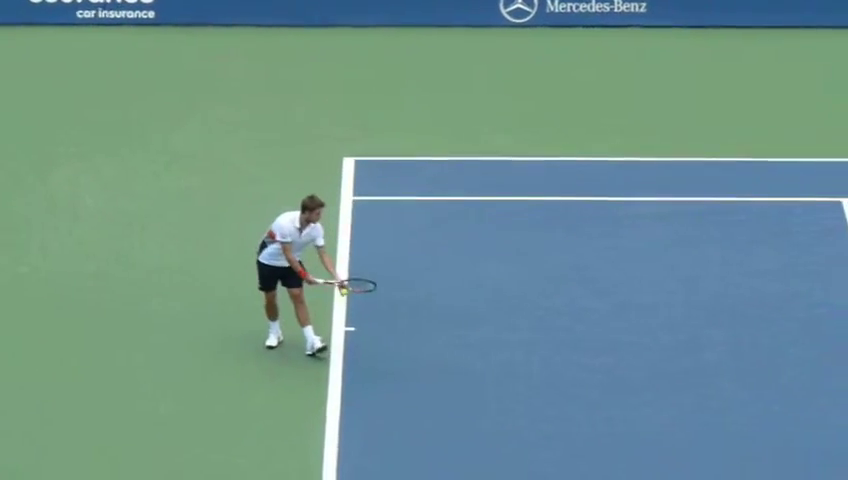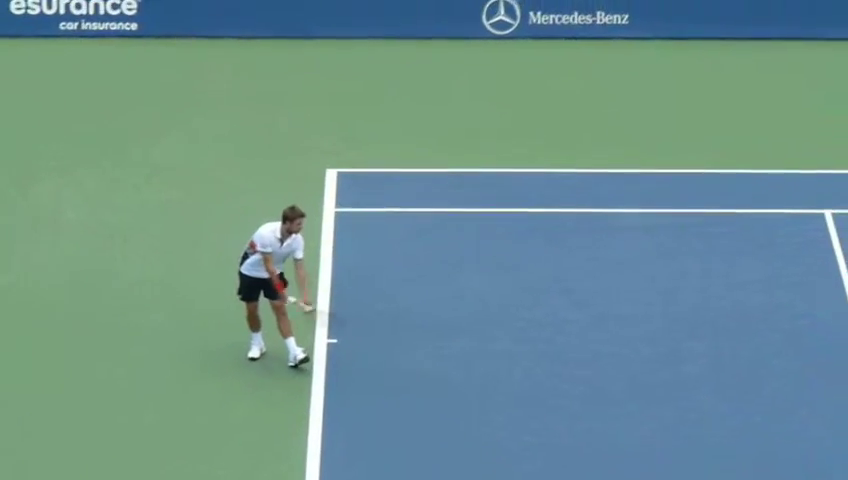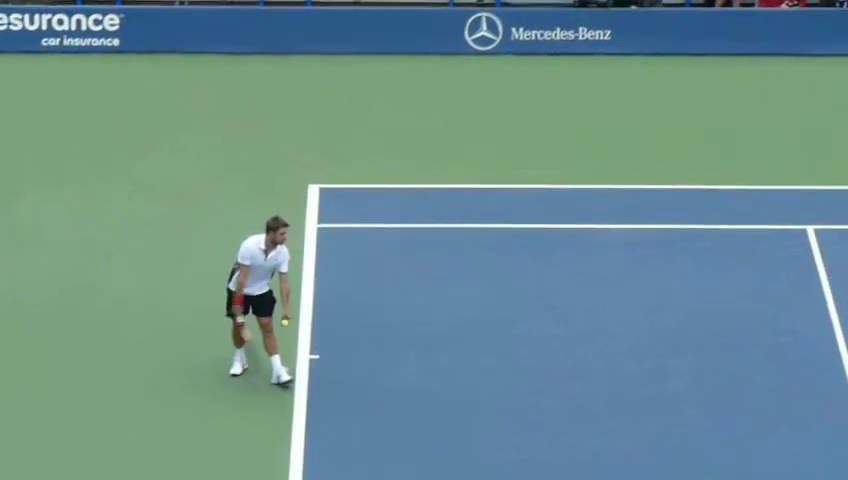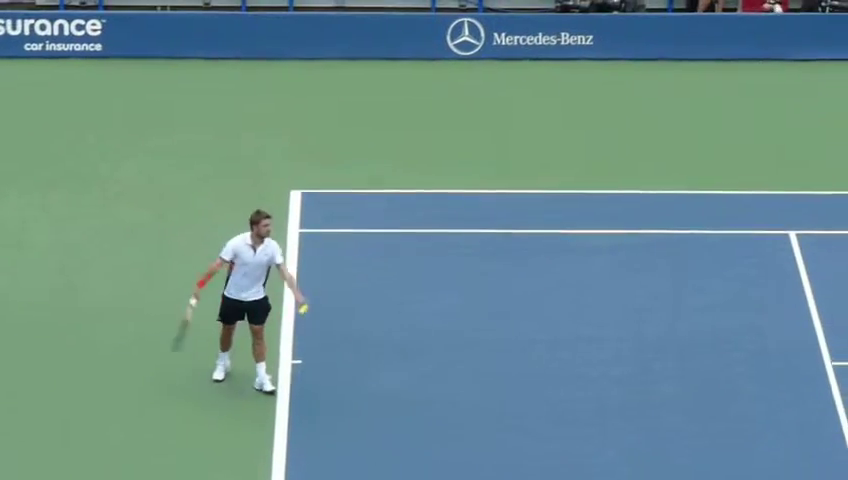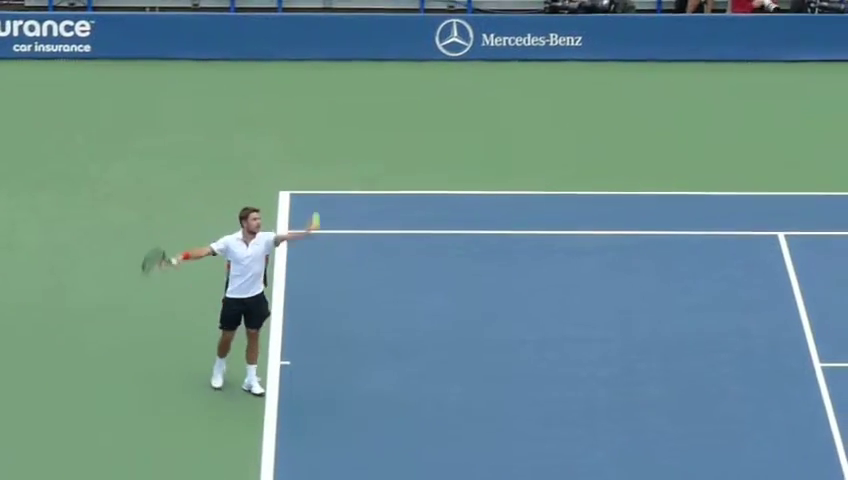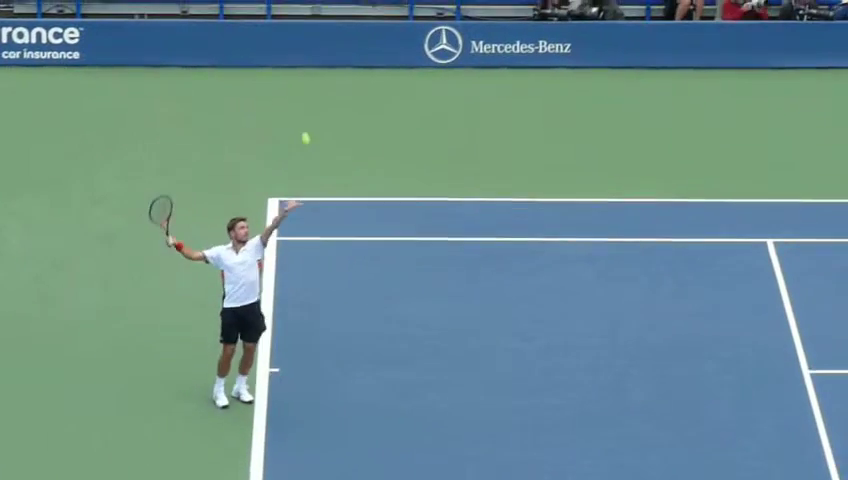
dt=0.2s
person 1, frame 1
left shoulder: (316, 228)
right shoulder: (284, 223)
left elbow: (323, 254)
right elbow: (288, 254)
left wrist: (336, 277)
right wrist: (305, 275)
left hip: (291, 263)
right hip: (268, 262)
left knee: (298, 298)
right knee: (270, 298)
left ankle: (311, 341)
right ankle: (275, 333)
person 1, frame 2
left shoulder: (297, 240)
right shoulder: (265, 233)
left elbow: (299, 268)
right elbow: (268, 266)
left wrist: (304, 294)
right wrist: (280, 289)
left hip: (273, 274)
right hip: (250, 273)
left knee: (280, 310)
right knee: (252, 310)
left ankle: (294, 352)
right ankle: (257, 344)
person 1, frame 3
left shoulder: (283, 252)
right shoulder: (250, 246)
left elbow: (284, 281)
right elbow: (242, 277)
left wrist: (286, 308)
right wrist: (237, 303)
left hip: (262, 292)
right hip: (239, 290)
left knee: (268, 328)
right knee: (238, 325)
left ankle: (278, 371)
right ankle: (239, 360)
person 1, frame 4
left shoulder: (272, 247)
right shoulder: (236, 243)
left elbow: (284, 271)
right elbow: (218, 265)
left wrist: (297, 293)
right wrist: (199, 285)
left hip: (257, 298)
right hip: (233, 296)
left knee: (258, 334)
right knee: (227, 330)
left ankle: (262, 378)
right ankle: (223, 364)
person 1, frame 5
left shoulder: (265, 239)
right shoulder: (229, 241)
left elbow: (283, 237)
right elbow: (205, 251)
left wrist: (305, 233)
right wrist: (182, 257)
left hip: (256, 297)
right hip: (233, 297)
left knee: (253, 336)
right knee: (227, 337)
left ankle: (251, 379)
right ankle: (219, 369)
person 1, frame 6
left shoulder: (255, 245)
right shoulder: (220, 252)
left elbow: (270, 229)
right elbow: (194, 255)
left wrist: (284, 213)
right wrist: (177, 245)
left hip: (252, 307)
right hip: (231, 308)
left knee: (250, 349)
right knee: (228, 351)
left ankle: (240, 387)
right ankle: (219, 390)
